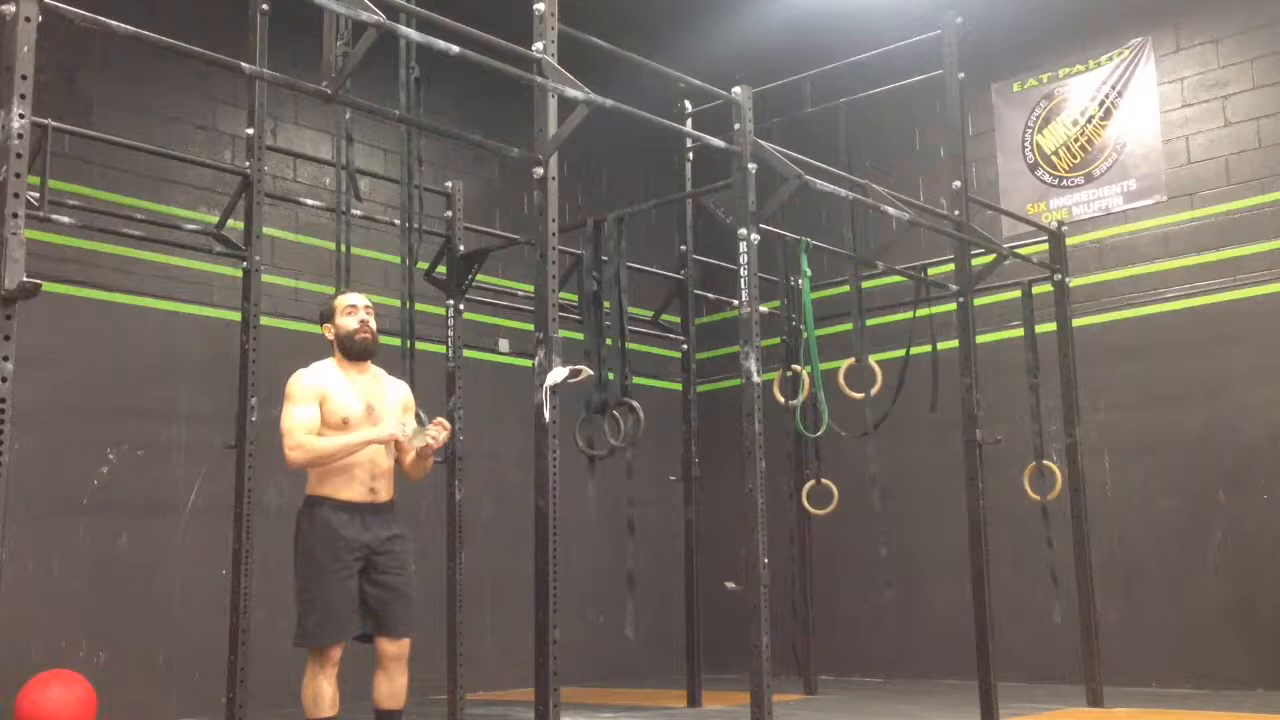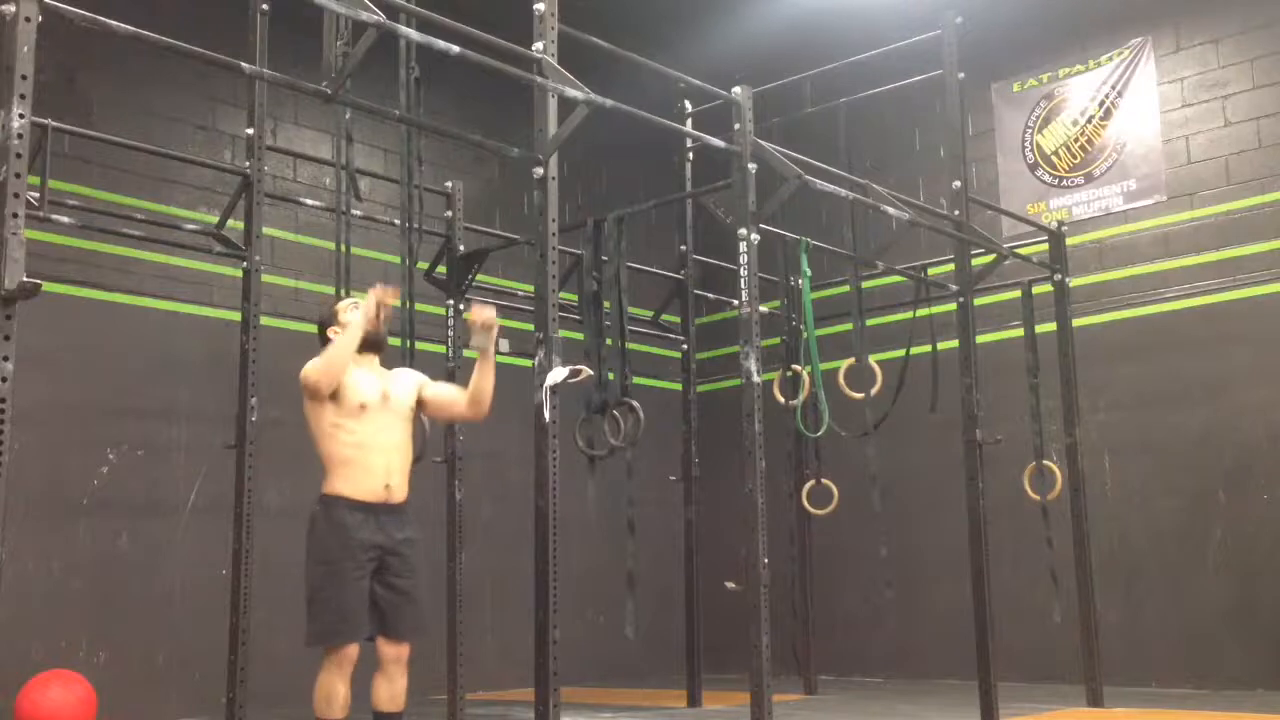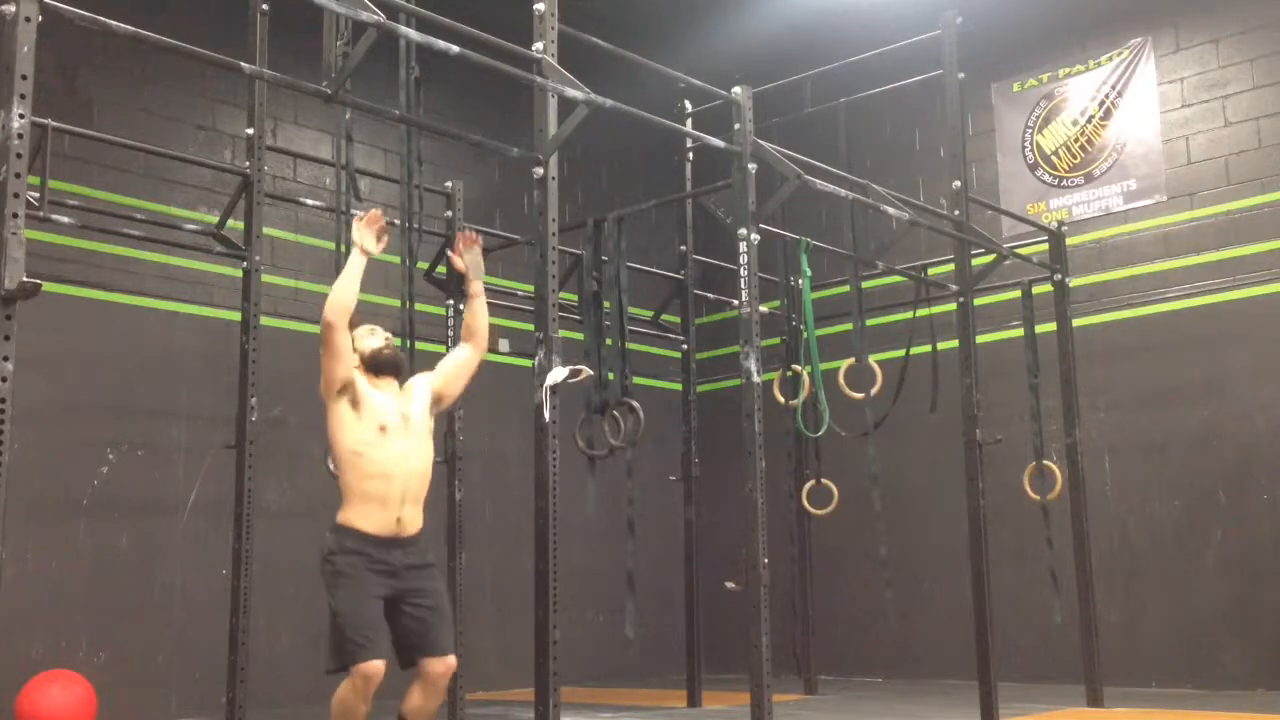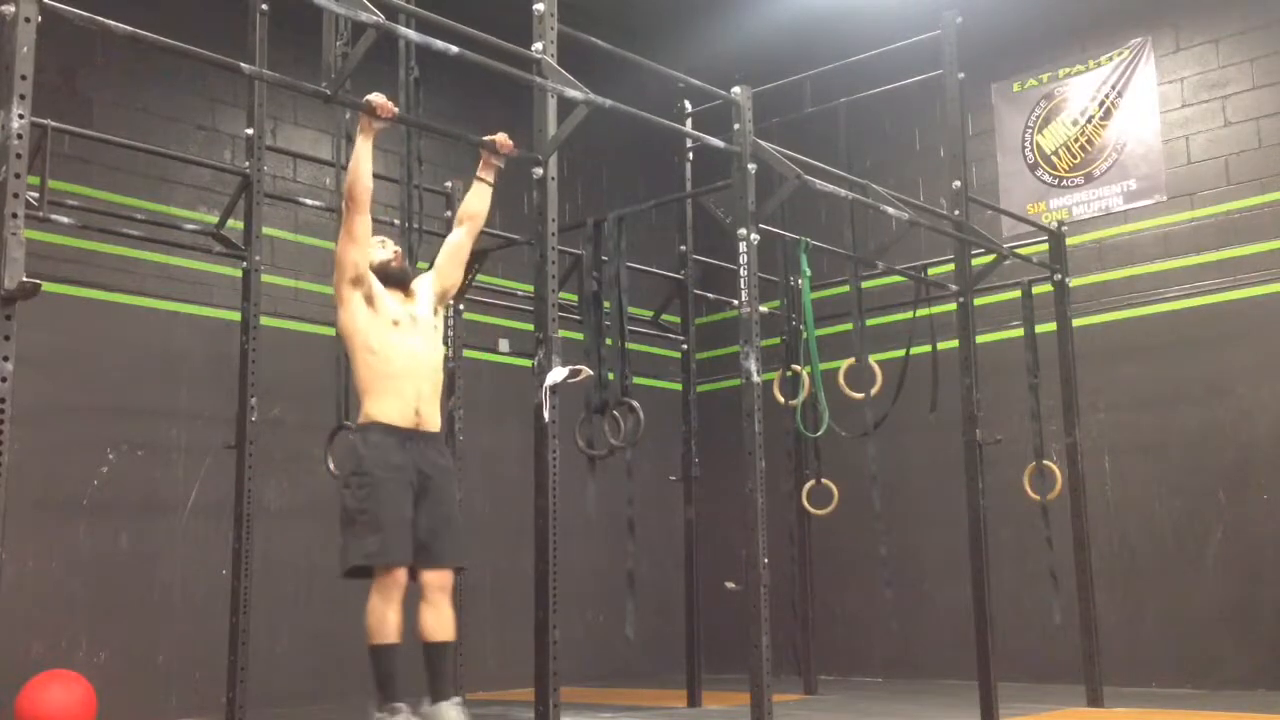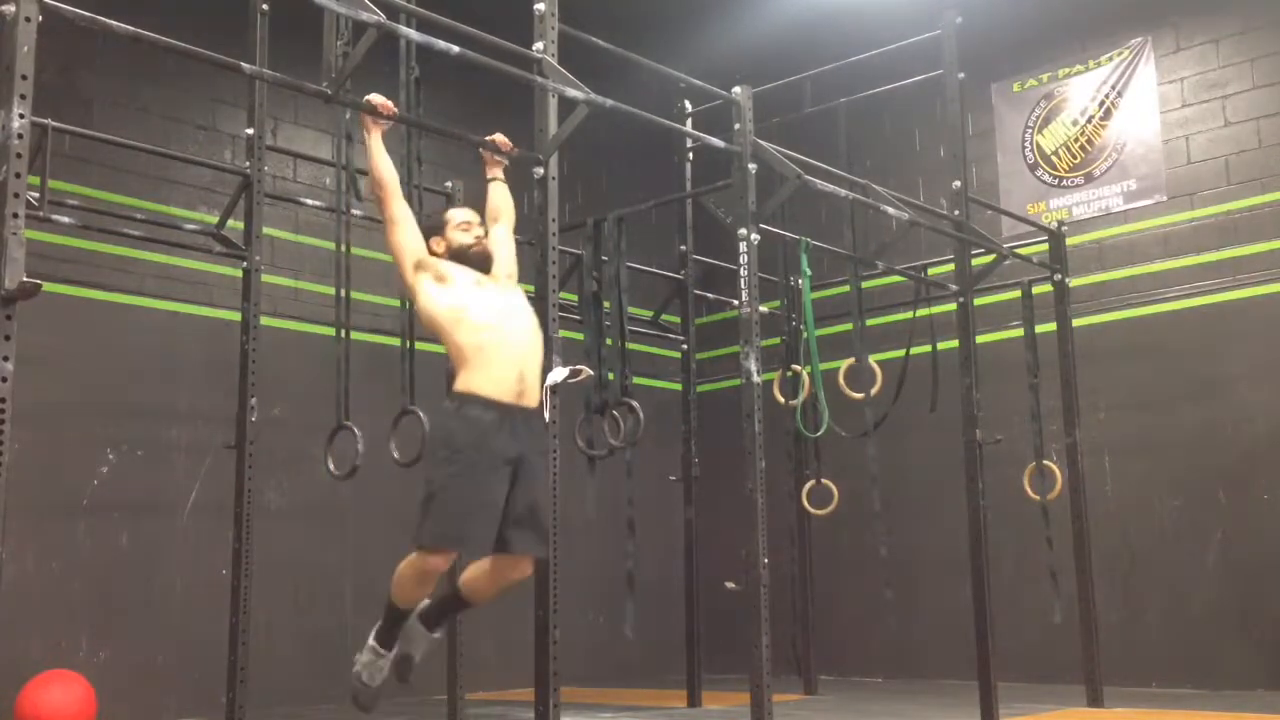
dt=0.5s
person 1, frame 1
left shoulder: (398, 389)
right shoulder: (310, 380)
left elbow: (411, 470)
right elbow: (296, 451)
left wrist: (427, 449)
right wrist: (368, 436)
left hip: (385, 525)
right hip: (329, 523)
left knee: (395, 647)
right knee: (327, 652)
person 1, frame 2
left shoulder: (408, 380)
right shoulder: (324, 370)
left elbow: (474, 406)
right elbow: (319, 380)
left wrist: (485, 347)
right wrist: (361, 319)
left hip: (397, 524)
right hip: (344, 522)
left knee: (395, 651)
right knee: (342, 651)
person 1, frame 3
left shoulder: (424, 394)
right shoulder: (348, 394)
left elbow: (474, 344)
right elbow: (333, 324)
left wrist: (472, 279)
right wrist: (359, 256)
left hip: (412, 554)
right hip: (358, 554)
left knee: (441, 665)
right knee: (366, 669)
person 1, frame 4
left shoulder: (430, 294)
right shoulder: (358, 293)
left elbow: (467, 226)
right elbow: (355, 207)
left wrist: (487, 170)
right wrist: (367, 132)
left hip: (432, 451)
right hip: (380, 447)
left knee: (438, 582)
right knee: (390, 577)
person 1, frame 5
left shoulder: (505, 278)
right shoulder: (430, 275)
left elbow: (504, 219)
right elbow: (392, 198)
left wrist: (494, 170)
right wrist: (374, 134)
left hip: (527, 426)
right hip: (475, 421)
left knee: (517, 560)
right knee: (438, 551)
left ankle: (428, 618)
right ankle: (386, 637)
